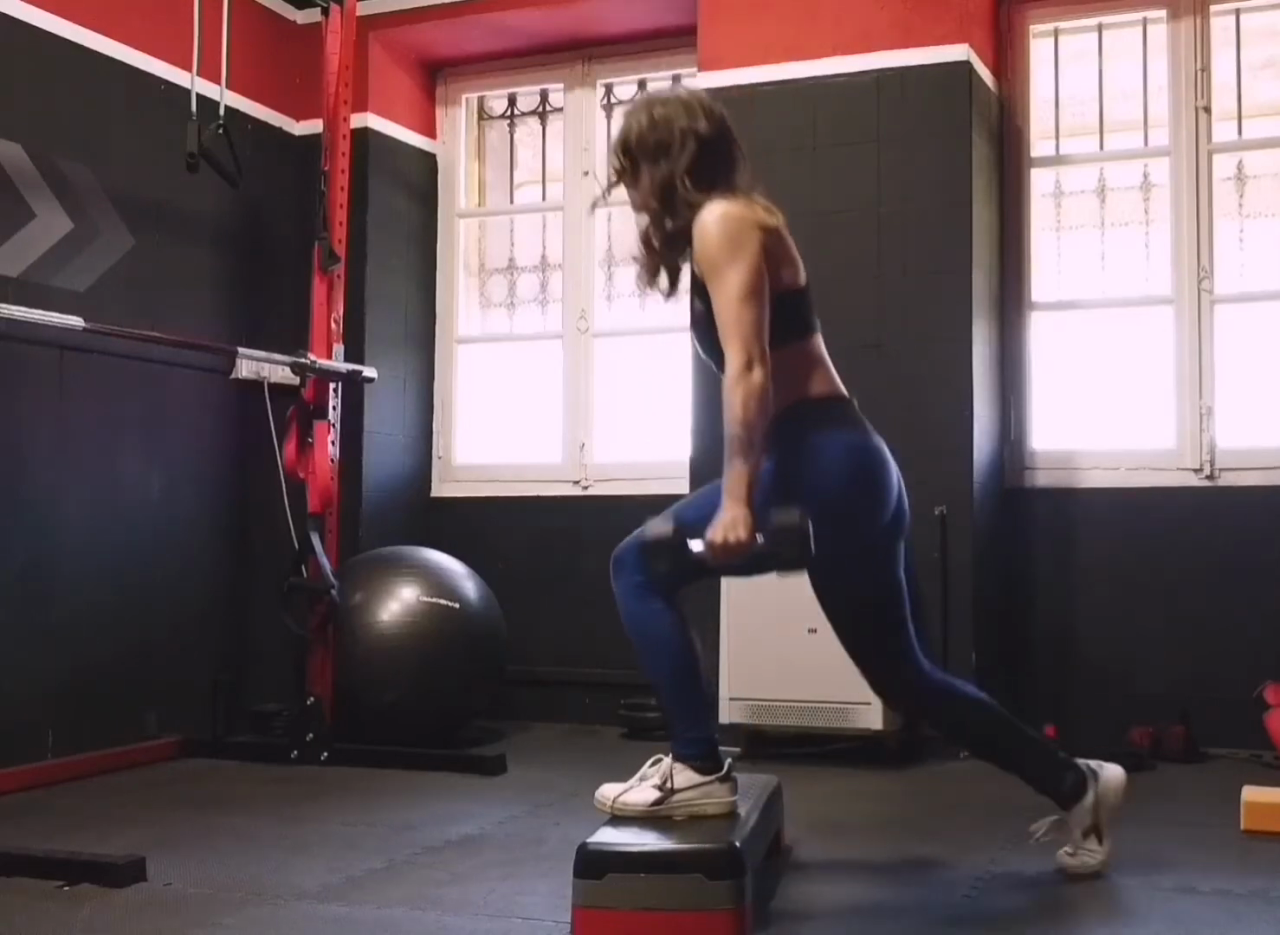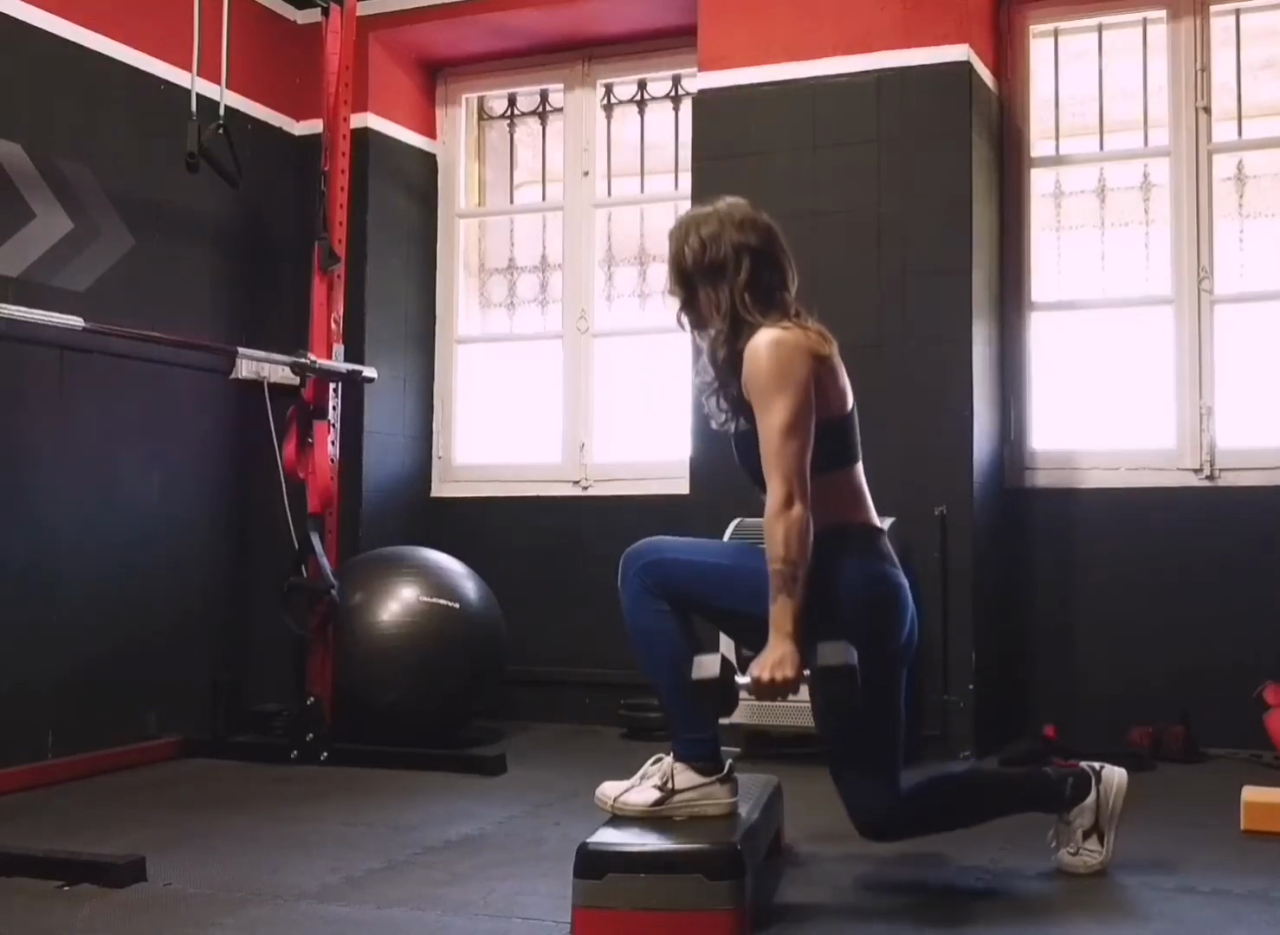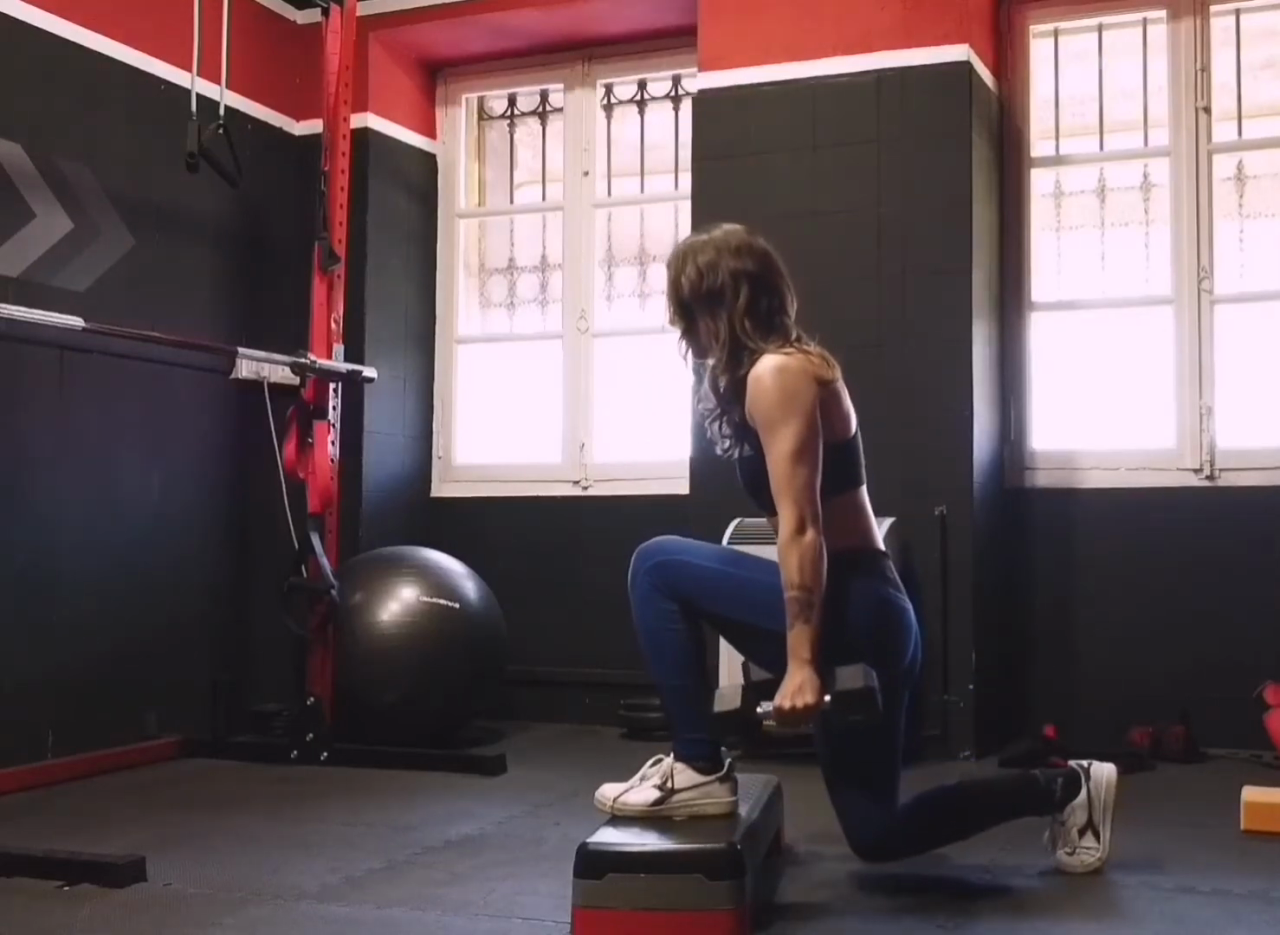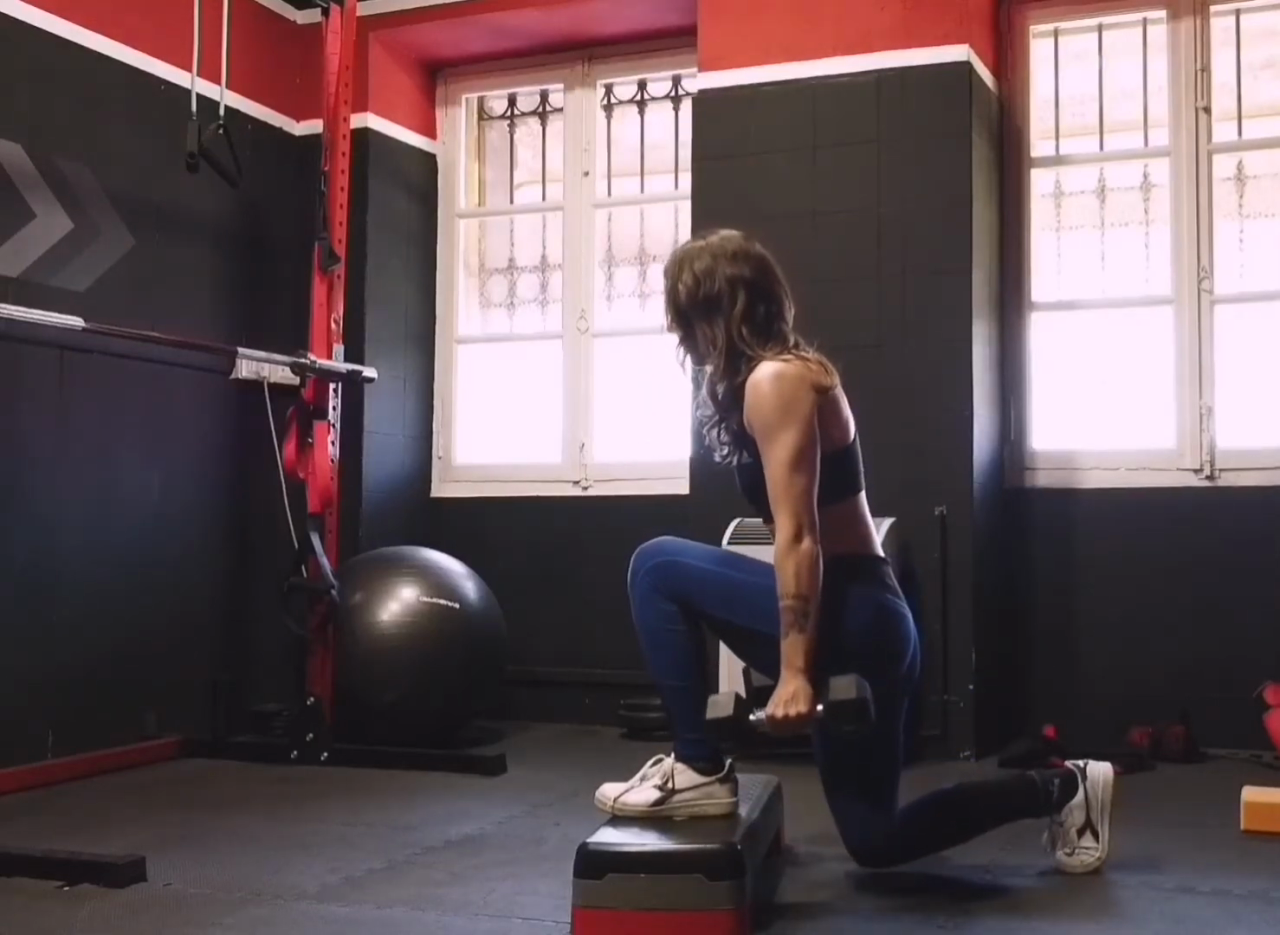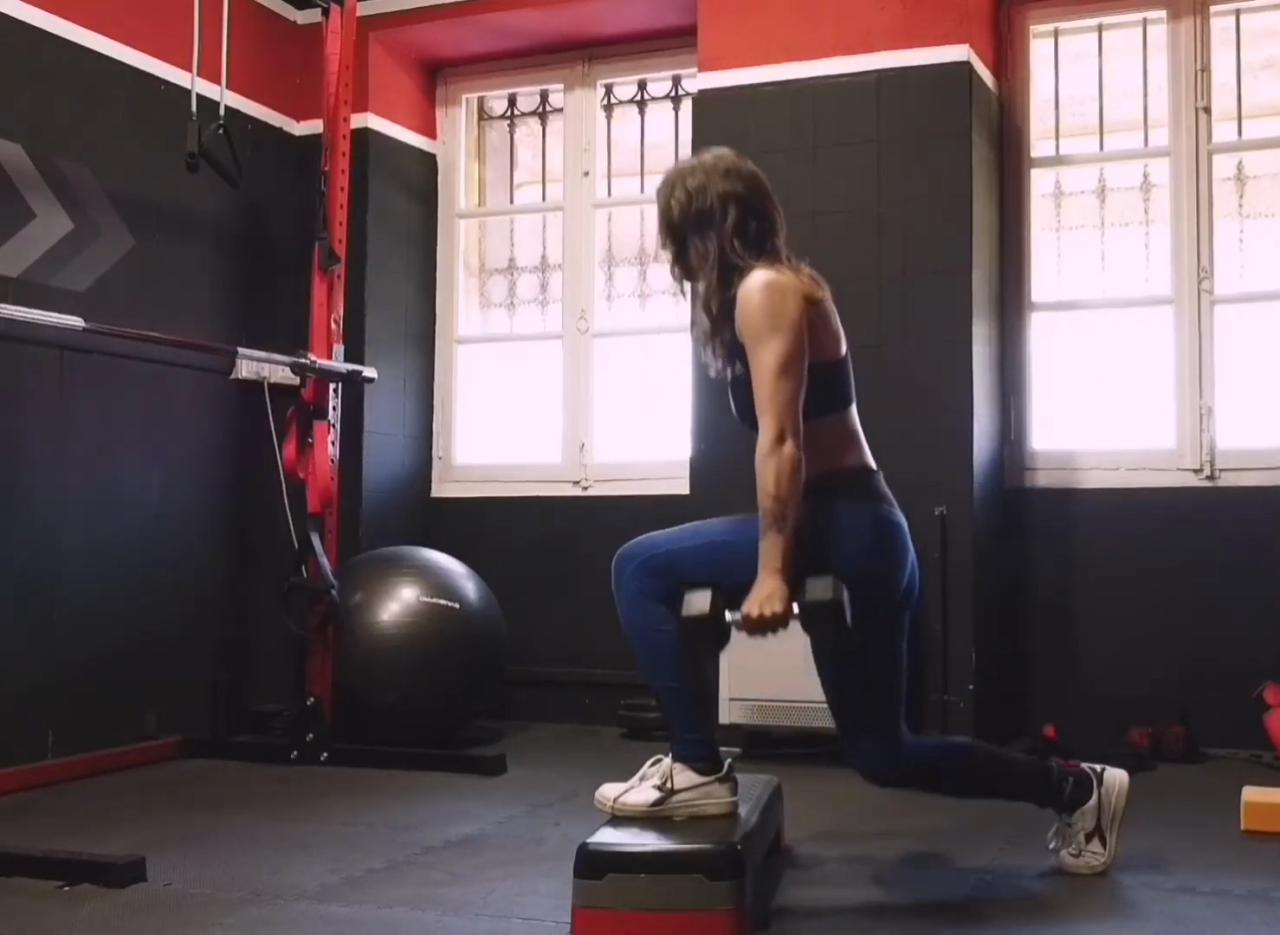
dt=0.4s
person 1, frame 1
left shoulder: (721, 220)
right shoulder: (733, 219)
left elbow: (749, 372)
left wrist: (737, 499)
right wrist: (745, 487)
left hip: (821, 462)
right hip: (842, 460)
left knee: (641, 569)
right knee: (904, 676)
left ankle: (696, 773)
right ankle: (1074, 784)
person 1, frame 2
left shoulder: (772, 347)
right shoulder: (789, 340)
left elbow: (788, 504)
left wrist: (781, 636)
left hip: (843, 586)
right hip: (859, 584)
left knee: (648, 571)
right knee: (882, 808)
left ankle: (697, 772)
right ankle: (1075, 788)
person 1, frame 3
left shoulder: (776, 373)
right shoulder: (790, 364)
left elbow: (801, 529)
left wrist: (801, 663)
left hip: (850, 611)
right hip: (861, 606)
left knee: (659, 568)
right knee: (880, 833)
left ankle: (697, 771)
right ankle: (1066, 788)
person 1, frame 4
left shoulder: (773, 381)
right shoulder: (787, 371)
left elbow: (798, 538)
left wrist: (794, 671)
left hip: (849, 617)
right hip: (859, 611)
left knee: (658, 570)
right knee: (877, 839)
left ankle: (698, 772)
right ankle: (1064, 788)
person 1, frame 5
left shoulder: (764, 289)
right shoulder: (780, 285)
left elbow: (782, 444)
left wrist: (771, 573)
right wrist: (778, 556)
left hip: (843, 533)
right hip: (856, 530)
left knee: (643, 570)
right knee: (884, 752)
left ankle: (698, 772)
right ankle: (1076, 788)
